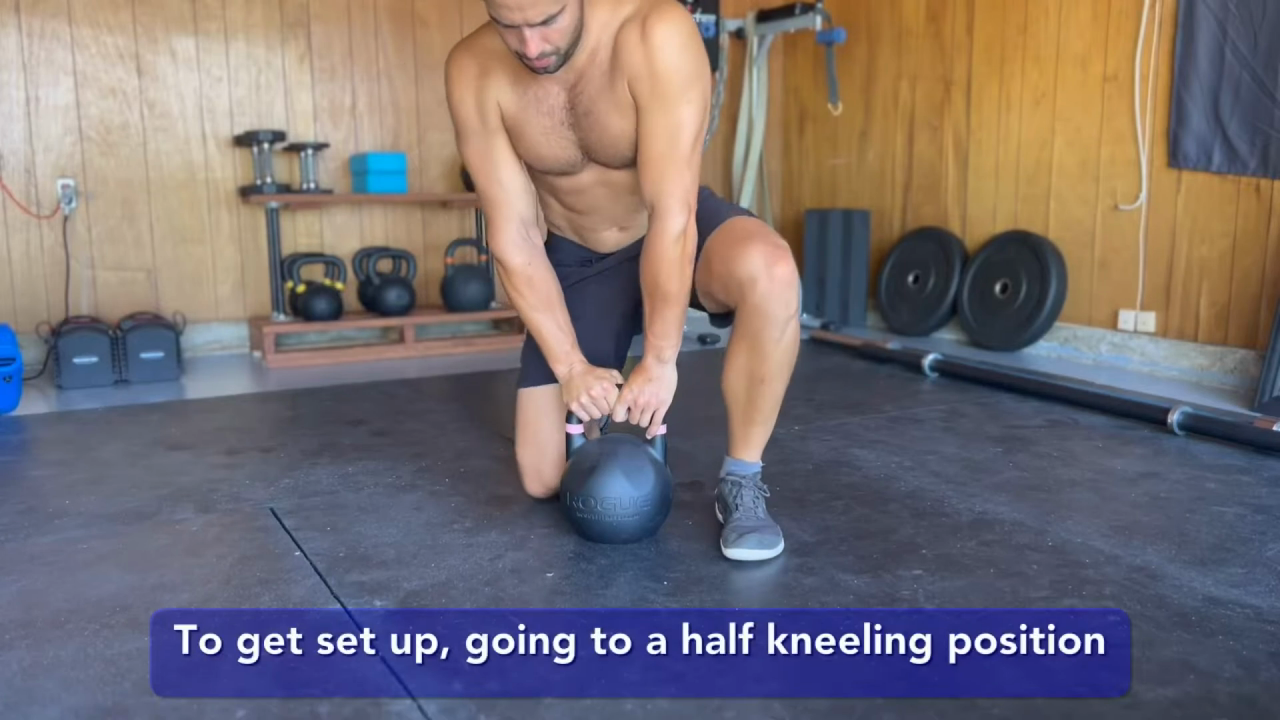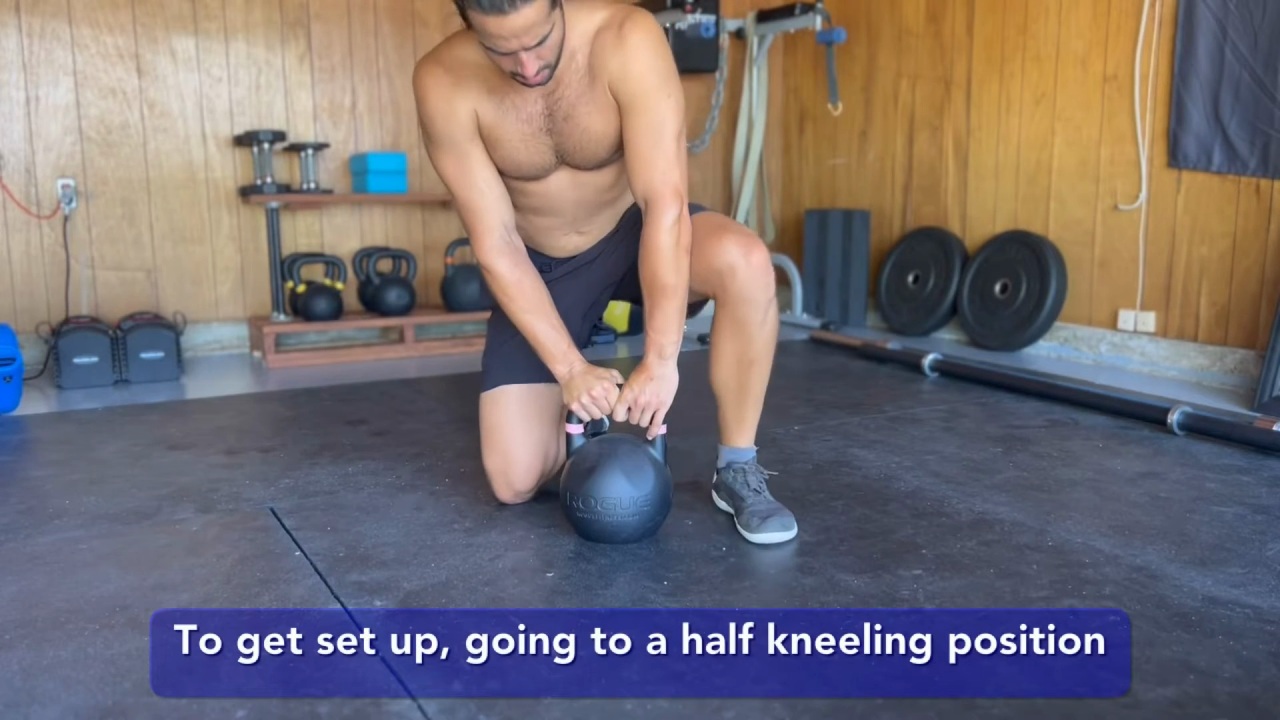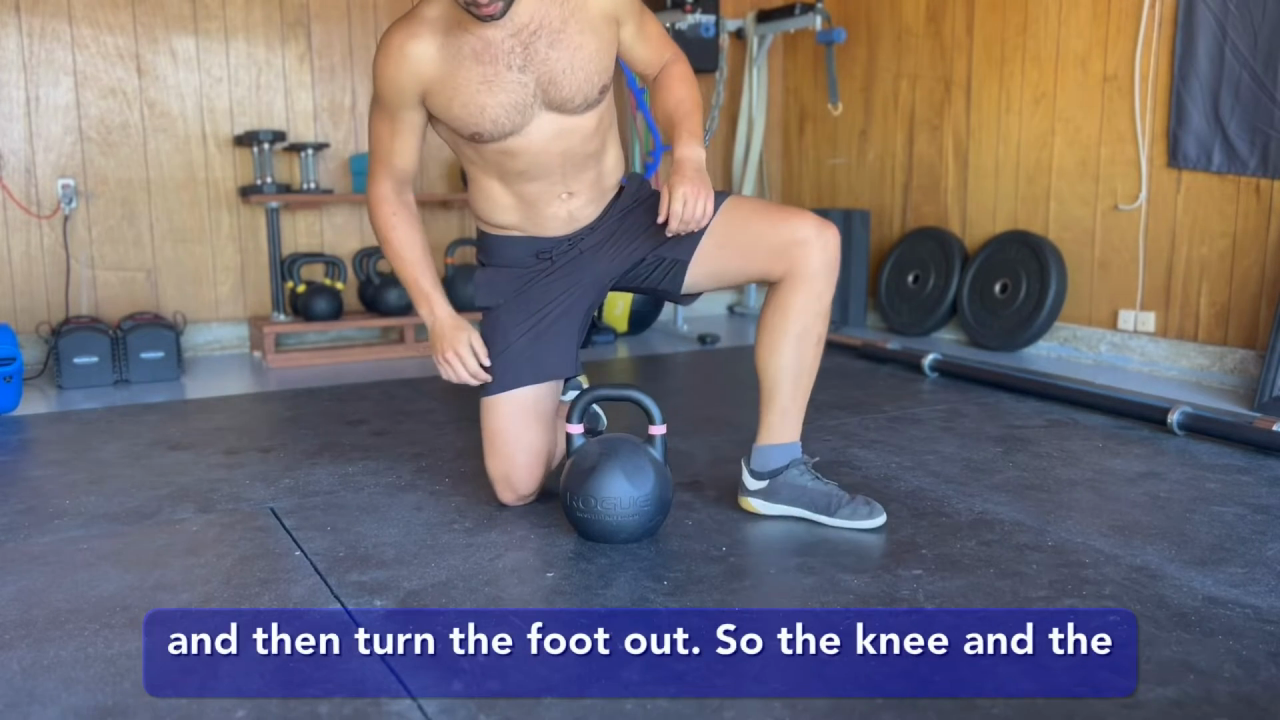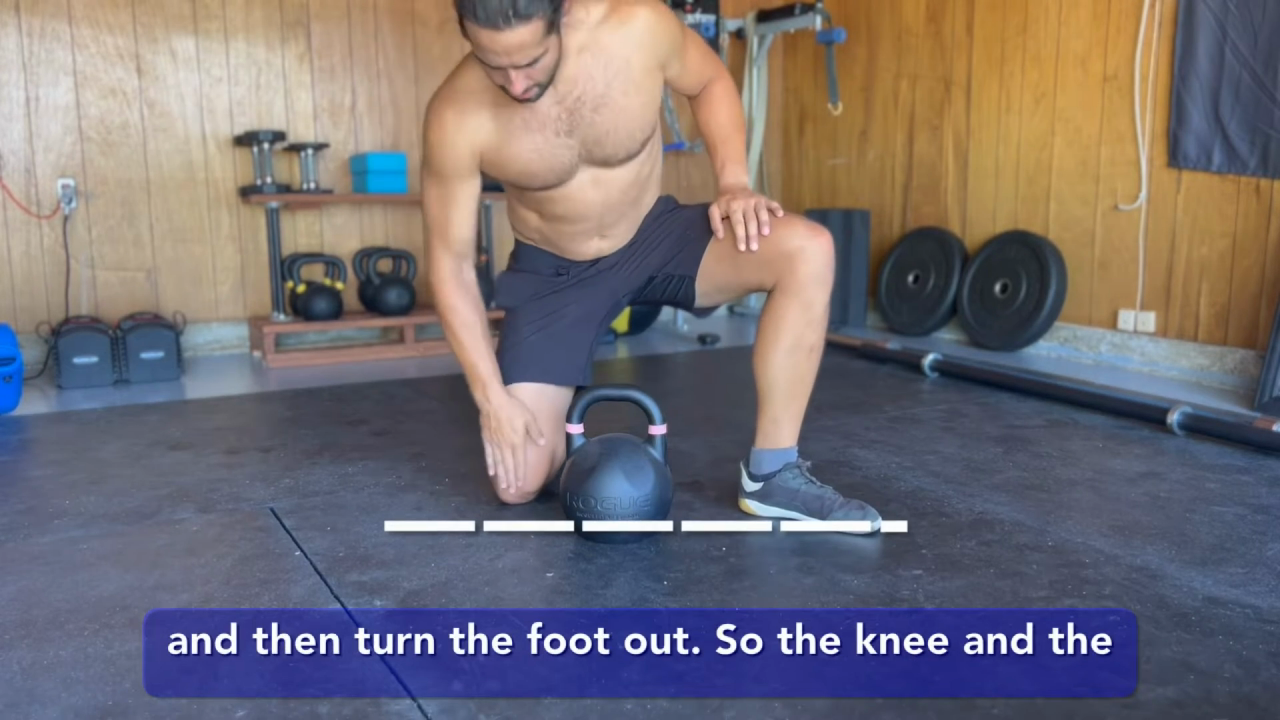
dt=1s
person 1, frame 1
right shoulder: (474, 71)
left elbow: (672, 214)
right elbow: (513, 237)
left wrist: (659, 361)
right wrist: (571, 367)
left hip: (677, 234)
right hip: (579, 260)
left knee: (769, 273)
right knee: (546, 480)
left ankle: (741, 481)
right ankle: (613, 423)
person 1, frame 2
right shoulder: (444, 83)
left elbow: (666, 205)
right elbow: (496, 245)
left wrist: (660, 359)
right wrist: (569, 369)
left hip: (637, 232)
right hip: (539, 266)
left knee: (744, 262)
right knee: (515, 483)
left ankle: (738, 468)
right ankle: (584, 412)
person 1, frame 3
right shoulder: (412, 50)
left elbow: (667, 65)
right elbow: (390, 190)
left wrist: (688, 154)
right wrist: (439, 317)
left hip: (627, 217)
right hip: (524, 265)
left knee: (812, 241)
right knee: (516, 486)
left ankle: (773, 470)
right ankle: (561, 403)
person 1, frame 4
right shoulder: (458, 115)
left elbow: (712, 82)
right elbow: (451, 263)
left wrist: (734, 183)
right wrist: (491, 396)
left hip: (655, 234)
right hip: (553, 274)
left knee: (807, 248)
right knee: (516, 483)
left ankle: (771, 472)
right ankle: (564, 415)
